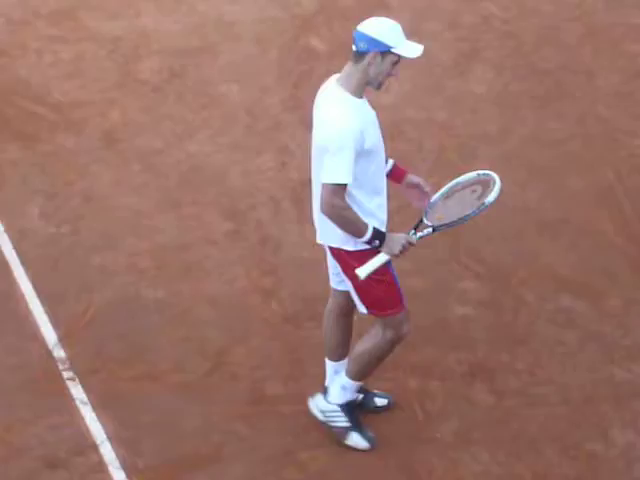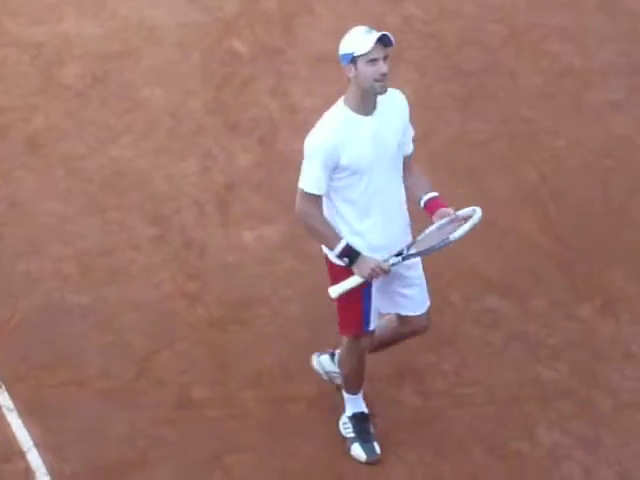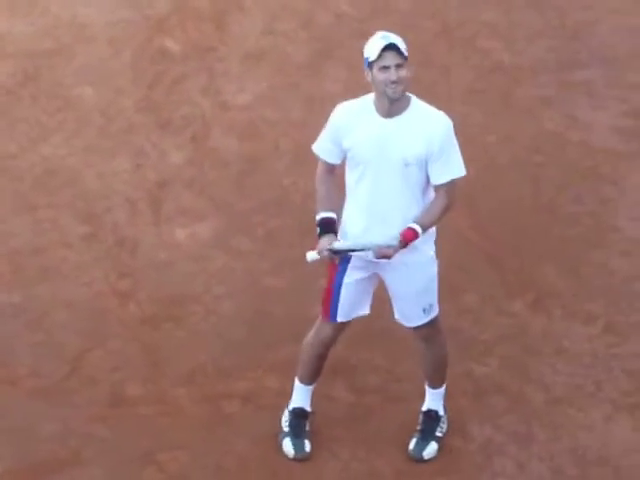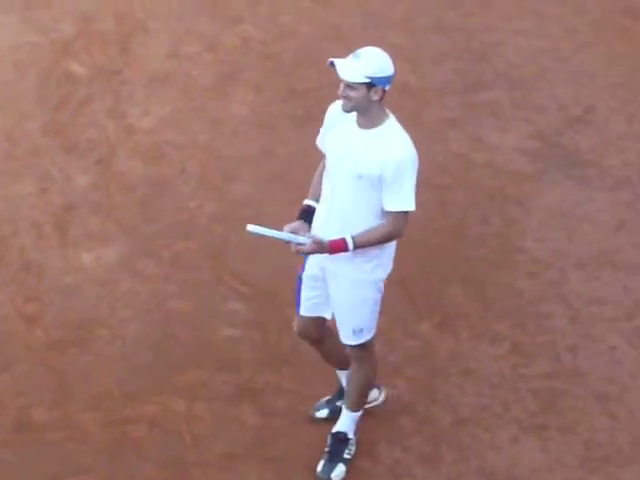
dt=0.5s
person 1, frame 1
left shoulder: (338, 86)
right shoulder: (343, 121)
right elbow: (331, 204)
left wrist: (398, 174)
right wrist: (380, 238)
left hip: (347, 232)
right hip: (355, 237)
left knee: (343, 301)
right knee: (394, 325)
left ankle: (337, 389)
right ankle: (338, 400)
person 1, frame 2
left shoulder: (396, 104)
right shoulder: (327, 135)
right elbow: (305, 208)
left wrist: (433, 203)
right wrist: (352, 257)
left hip: (397, 245)
right hip: (354, 255)
left knee: (415, 322)
right knee: (358, 338)
left ankle: (334, 361)
right ankle: (354, 415)
person 1, frame 3
left shoulder: (435, 126)
right shoulder: (346, 116)
left elbow: (445, 196)
right elbow: (327, 170)
left wrist: (406, 236)
right wrist: (328, 226)
left hip: (411, 251)
right hip: (355, 243)
left knee: (427, 332)
right knee: (326, 331)
left ankle: (434, 412)
right ankle: (297, 411)
person 1, frame 4
left shoulder: (398, 151)
right shoulder: (336, 115)
left elbow: (395, 226)
left wrist: (334, 246)
right wrist: (305, 216)
left hip: (361, 264)
right hip: (320, 248)
left knee: (359, 348)
right knee: (309, 328)
left ankle: (344, 431)
right ankle: (359, 390)
